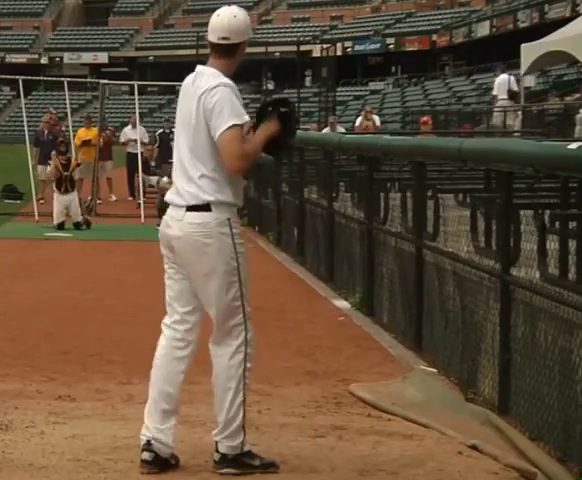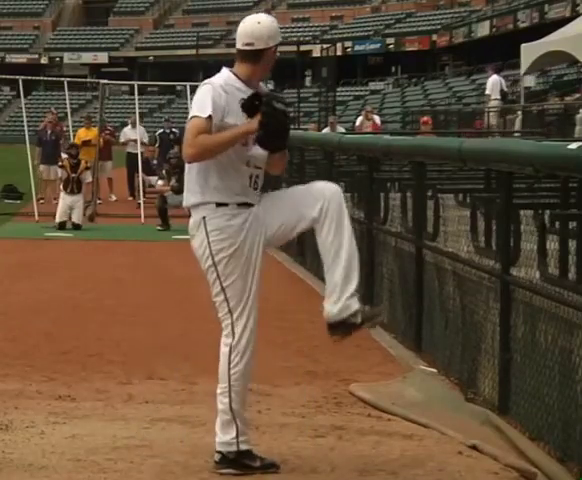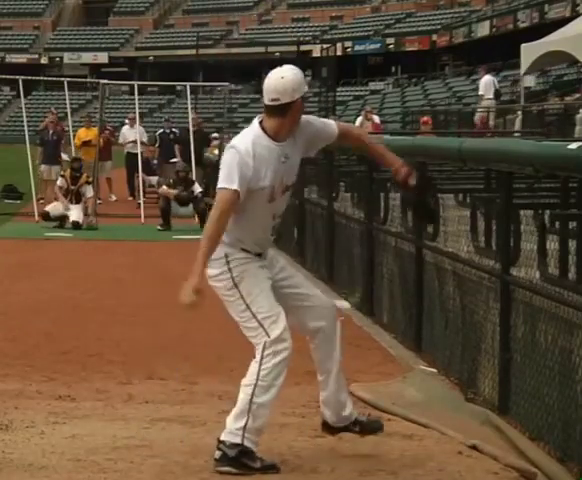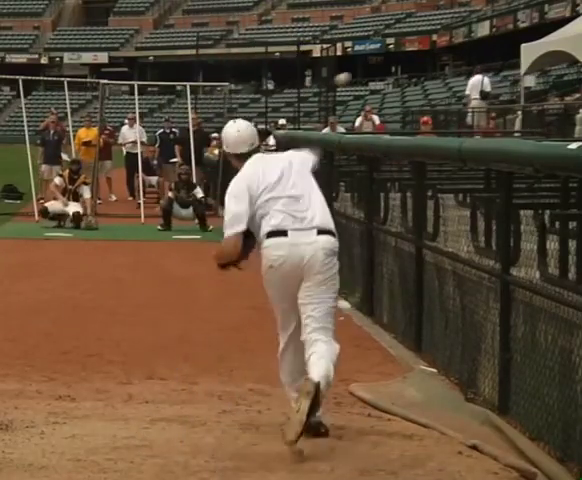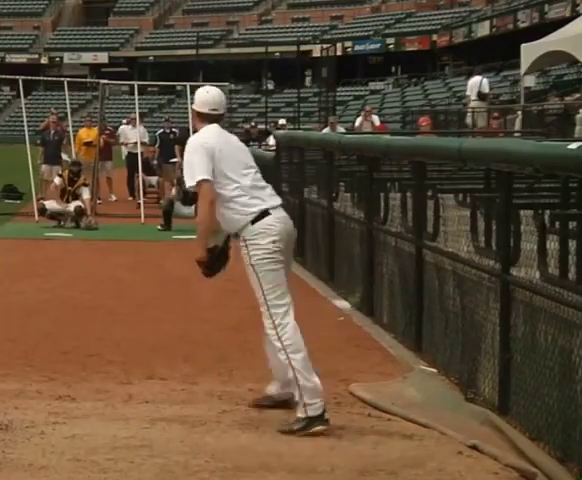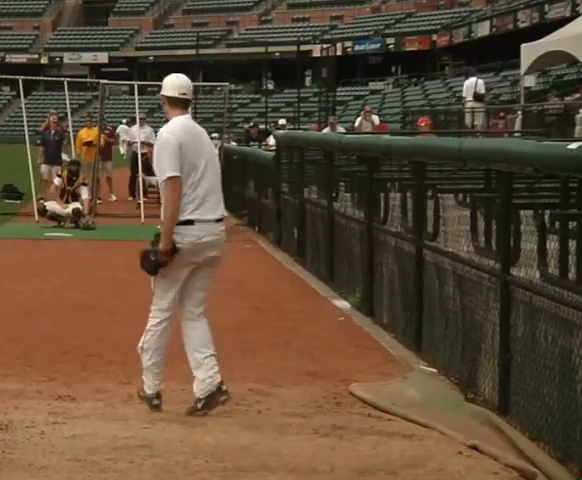
dt=0.5s
person 1, frame 1
left shoulder: (194, 83)
right shoulder: (220, 90)
right elbow: (234, 162)
left wrist: (259, 135)
right wrist: (266, 131)
left hip: (178, 220)
right hip: (210, 222)
left knee: (178, 332)
right knee: (230, 335)
left ankle: (156, 440)
person 1, frame 2
left shoulder: (261, 96)
right shoulder: (215, 90)
left elbow: (275, 167)
right elbow: (192, 150)
left wrist: (276, 136)
right wrist: (246, 129)
left hip: (255, 213)
right hip: (218, 222)
left knee: (327, 194)
right knee: (239, 333)
left ankle: (341, 310)
person 1, frame 3
left shoulder: (305, 130)
right shoulder: (245, 151)
left elbow: (348, 133)
right elbow: (218, 216)
left wrist: (392, 162)
right wrist: (196, 273)
left hip: (262, 255)
right hip: (230, 259)
left knee: (322, 318)
right knee: (276, 344)
left ankle: (338, 413)
right ankle: (235, 447)
person 1, frame 4
left shoulder: (237, 186)
right shoulder: (289, 159)
left elbow: (226, 253)
right elbow: (310, 154)
left hip: (277, 249)
right hip: (320, 246)
left knee: (290, 335)
right knee: (319, 335)
left ankle: (307, 413)
right ankle: (313, 385)
person 1, frame 5
left shoulder: (199, 142)
right shoulder: (232, 142)
left elbow: (206, 195)
left wrist: (201, 244)
right wrist: (217, 216)
left hip: (257, 232)
right hip: (278, 221)
left knee: (278, 322)
right knee: (274, 313)
left ankle: (312, 410)
right ankle: (283, 390)
person 1, frame 6
left shoulder: (168, 133)
right shoulder: (202, 135)
left elbow: (172, 190)
left wrist: (165, 239)
left hip: (186, 233)
right hip: (214, 231)
left knee: (161, 311)
right knee: (194, 313)
left ankle: (152, 389)
right ankle: (208, 386)
